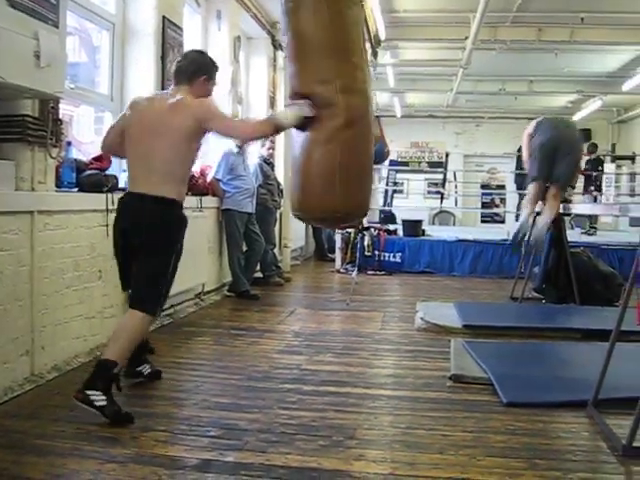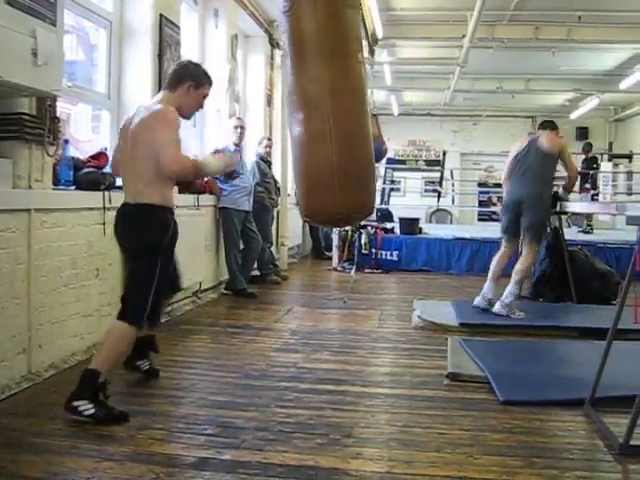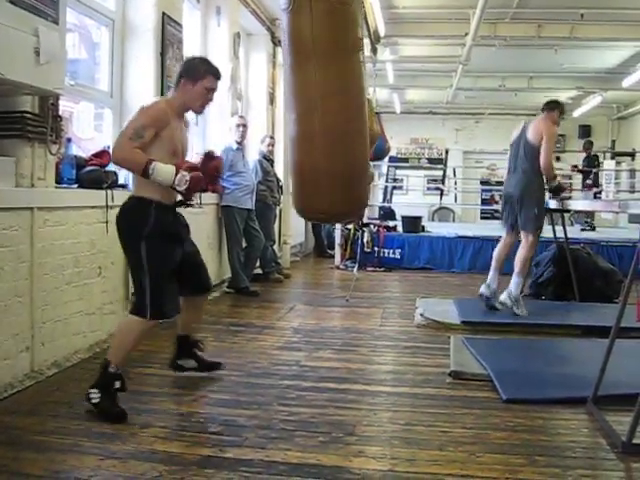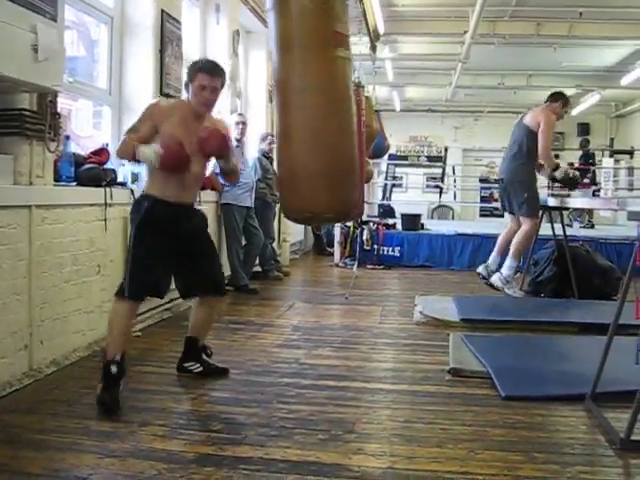
dt=0.2s
person 1, frame 1
left shoulder: (138, 107)
right shoulder: (196, 109)
left elbow: (109, 147)
right elbow: (245, 132)
right wrist: (290, 115)
left hip: (129, 210)
right hip: (161, 217)
left knee: (143, 293)
right knee: (145, 303)
left ankle: (135, 358)
right ankle: (97, 383)
person 1, frame 2
left shoulder: (139, 115)
right shoulder: (164, 117)
left elbow: (119, 166)
right elbow: (175, 168)
right wrist: (217, 164)
left hip: (132, 216)
right hip: (152, 221)
left knee: (157, 292)
right knee: (137, 312)
right ankle: (86, 394)
person 1, frame 3
left shoulder: (180, 121)
right shoulder: (155, 113)
right elbow: (120, 153)
left wrist: (193, 175)
right wrist: (168, 174)
left hip: (165, 217)
right hip: (146, 218)
left knee: (198, 287)
right knee: (150, 307)
left ankle: (186, 351)
right ankle: (104, 383)
person 1, frame 4
left shoulder: (218, 128)
right shoulder: (160, 111)
left elbow: (231, 177)
right elbow: (124, 147)
left wrist: (227, 159)
right wrist: (151, 153)
left hip: (189, 215)
right hip: (153, 212)
left knee: (213, 287)
right knee: (133, 291)
left ankle: (192, 356)
right ankle: (111, 372)
person 2, frame 1
left shoulder: (535, 124)
right shoulder: (570, 125)
left elbow: (526, 156)
right elbow: (578, 166)
right wrist: (570, 188)
left hip: (544, 144)
right hip: (571, 145)
left knee: (534, 189)
right knee: (555, 193)
left ankle: (525, 221)
right ankle: (542, 227)
person 2, frame 2
left shoulder: (519, 143)
right shoulder: (557, 142)
left elbow: (506, 178)
right elbow: (573, 174)
right wrist: (565, 193)
left hip: (513, 195)
right hip: (536, 196)
left knee: (507, 248)
right knee: (529, 250)
left ankle: (485, 297)
right ankle: (507, 302)
person 2, frame 3
left shoulder: (520, 128)
right shoulder: (548, 129)
right elbow: (545, 163)
right wrist: (554, 182)
left hip: (510, 186)
right hip: (529, 187)
left knee: (508, 238)
right knee: (530, 240)
left ankle: (489, 287)
right ankle: (513, 294)
person 2, frame 4
left shoulder: (527, 116)
right shoulder: (547, 116)
right elbow: (543, 150)
left wrist: (545, 170)
right wrist: (556, 171)
left hip: (507, 170)
right hip: (520, 173)
left knee: (515, 223)
right knee: (530, 223)
left ankle: (490, 267)
right ankle: (506, 276)
person 3, frame 1
left shoulder: (248, 160)
right shoulder: (228, 156)
right elbow: (215, 182)
left wrist: (252, 203)
right wrist: (226, 200)
left hip: (249, 210)
right hip: (234, 210)
left knee: (258, 246)
right knee: (236, 251)
left ankle: (239, 284)
right ankle: (241, 288)
person 3, frame 2
right shoulder: (225, 152)
right elbow: (213, 180)
left wrist: (250, 201)
right wrist: (224, 198)
left hip: (246, 207)
right hip: (231, 206)
left knee: (255, 243)
right knee: (233, 247)
left ankle: (237, 281)
right ankle: (238, 285)
person 3, frame 3
left shoulder: (248, 154)
right shoulder: (227, 151)
left wrist: (252, 200)
right wrist: (227, 195)
left hip: (248, 206)
right hip: (233, 205)
left knee: (257, 241)
right knee: (236, 245)
left ankle: (239, 280)
right ankle: (240, 284)
person 3, frame 4
left shoulder: (247, 152)
left wrist: (252, 198)
right wrist: (226, 192)
left hip: (248, 204)
right hip: (232, 203)
left knee: (257, 239)
right knee: (235, 243)
left ankle: (239, 277)
right ankle: (239, 282)
person 4, frame 1
left shoulder: (269, 166)
right shoulder: (259, 165)
right elbow: (259, 187)
left wrist: (276, 202)
right wrist: (269, 202)
left hip: (271, 208)
right hip: (264, 208)
left knee: (271, 243)
right knee: (267, 243)
left ankle: (276, 271)
right ankle: (269, 274)
person 4, frame 2
left shoulder: (266, 164)
right shoulder: (256, 163)
right elbow: (256, 185)
left wrist: (273, 201)
right wrist: (266, 200)
left hip: (268, 206)
right hip: (261, 206)
left knee: (268, 241)
right knee: (264, 241)
left ankle: (273, 269)
right ankle: (267, 273)
person 4, frame 3
left shoulder: (269, 163)
right shoulder: (258, 162)
right elbow: (258, 184)
left wrist: (276, 200)
right wrist: (269, 199)
left hip: (271, 205)
right hip: (264, 204)
left knee: (270, 239)
right knee: (266, 240)
left ankle: (276, 267)
right ankle: (269, 271)
person 4, frame 4
left shoulder: (268, 161)
right shoulder: (258, 159)
right elbow: (257, 183)
left wrist: (275, 199)
right wrist: (269, 198)
left hip: (270, 203)
right hip: (263, 203)
left knee: (269, 237)
right knee: (265, 237)
left ankle: (275, 265)
right ankle: (268, 269)
